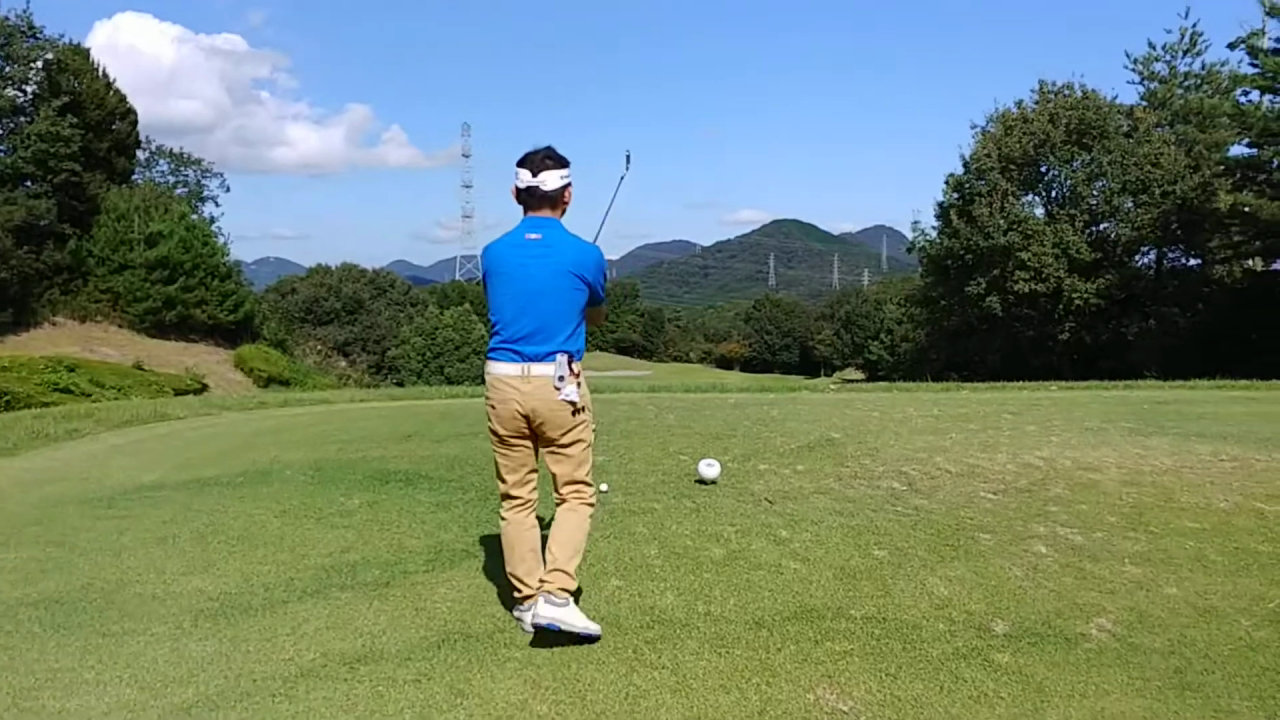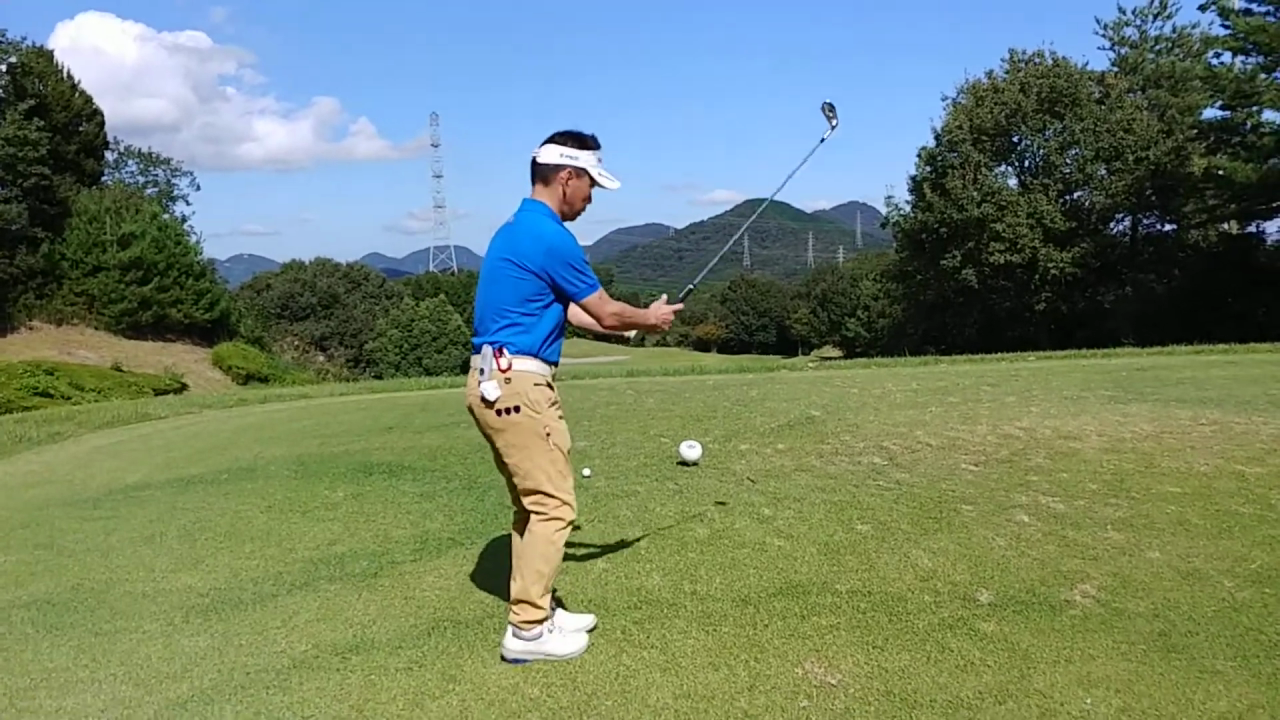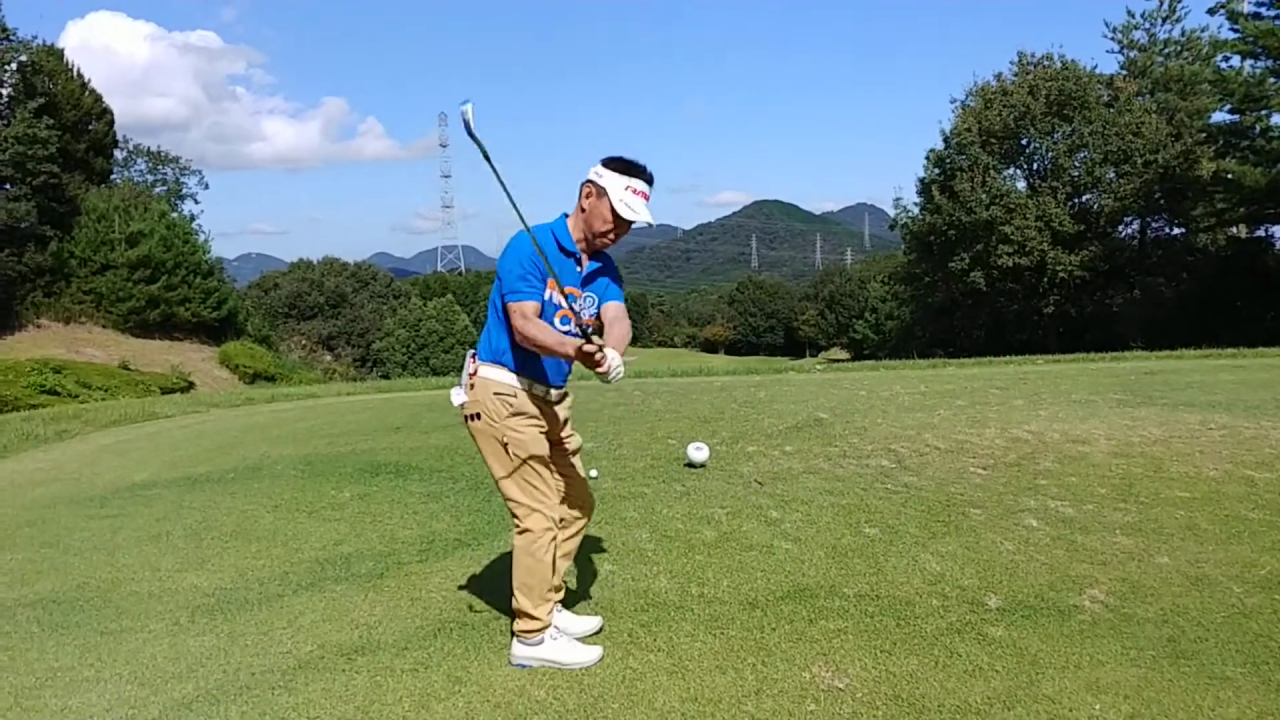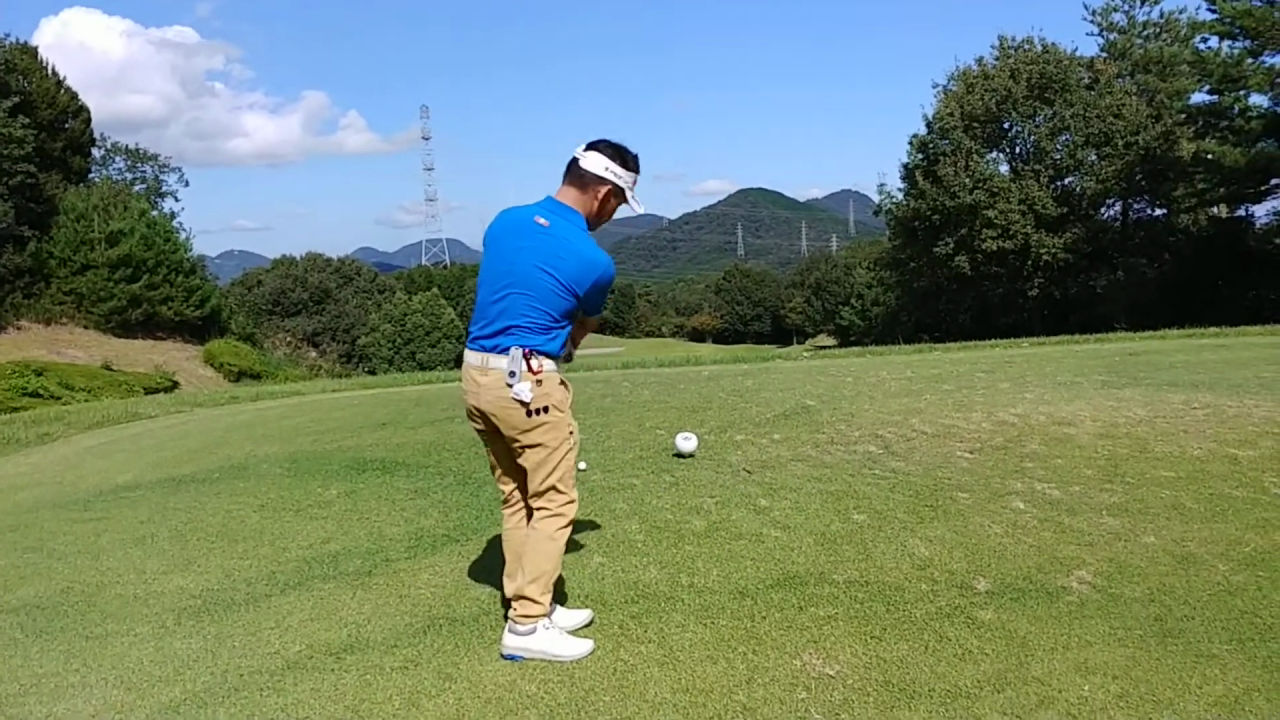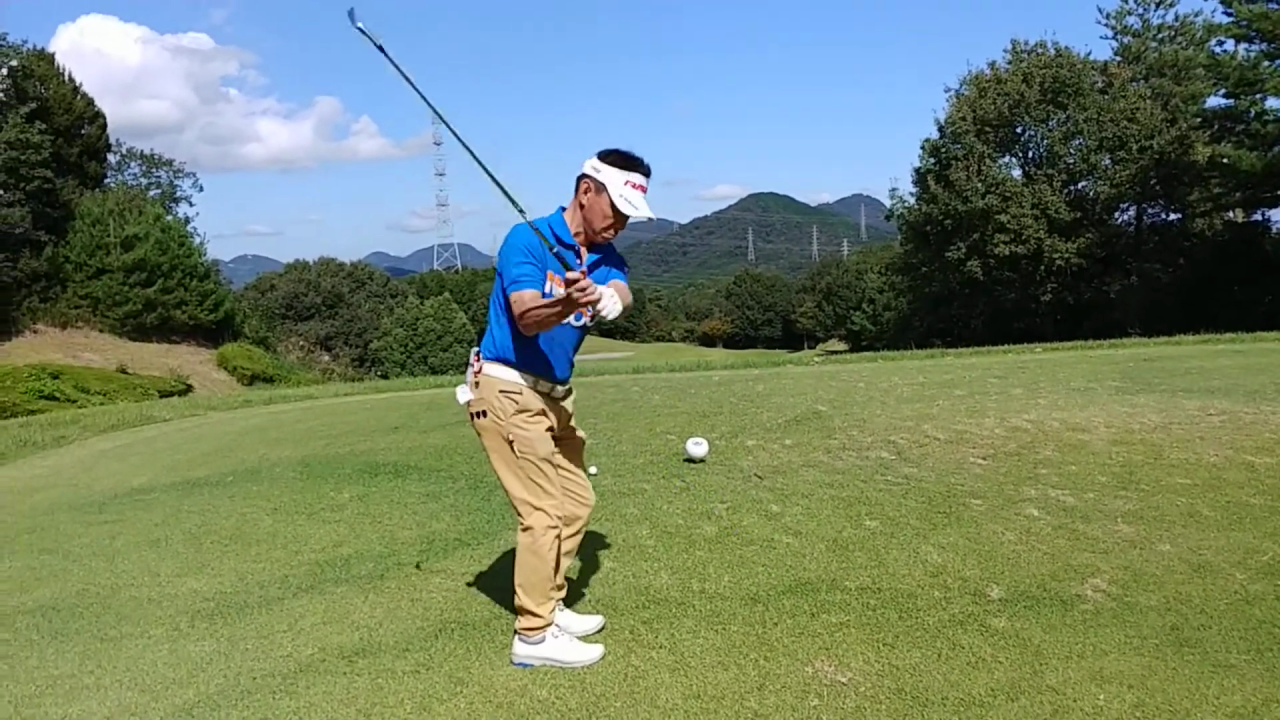
dt=1s
person 1, frame 1
left shoulder: (493, 254)
right shoulder: (586, 255)
right elbow: (596, 316)
left hip: (504, 384)
right hip: (559, 385)
left knee: (517, 498)
right knee: (575, 493)
left ankle: (527, 600)
right ankle: (555, 598)
person 1, frame 2
left shoulder: (513, 230)
right shoulder: (550, 238)
right elbow: (606, 313)
left wrist: (632, 324)
right wrist: (652, 318)
left hip: (494, 381)
right hip: (519, 384)
left knee: (532, 505)
right knee: (552, 507)
left ankle: (537, 610)
right ankle: (527, 629)
person 1, frame 3
left shoulder: (605, 269)
right shoulder: (529, 245)
left elbow: (617, 321)
right elbow: (524, 327)
left wrist: (612, 353)
right wrist: (576, 351)
left hip: (549, 398)
right hip: (504, 394)
left knee: (575, 505)
right knee: (538, 515)
left ankle: (547, 608)
right ankle: (532, 636)
person 1, frame 4
left shoulder: (504, 221)
right shoulder: (593, 262)
left hip: (480, 374)
right hip: (529, 383)
left knee: (519, 497)
right knee: (553, 503)
left ankle: (530, 603)
right ankle: (526, 627)
person 1, frame 5
left shoulder: (607, 257)
right shoulder: (527, 239)
left elbow: (620, 295)
right elbow: (527, 318)
left wrist: (610, 300)
right wrist: (567, 302)
left hip: (551, 394)
right hip: (508, 391)
left knee: (574, 503)
right knee: (542, 513)
left ankle: (549, 608)
right ankle: (533, 635)
